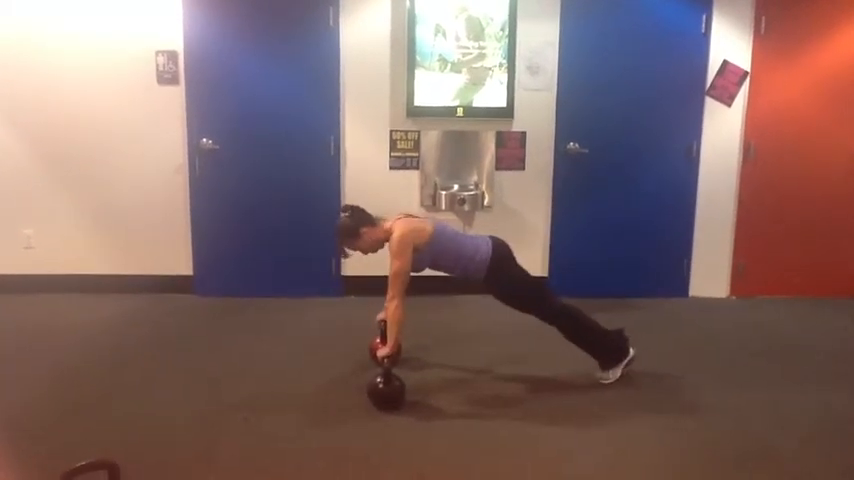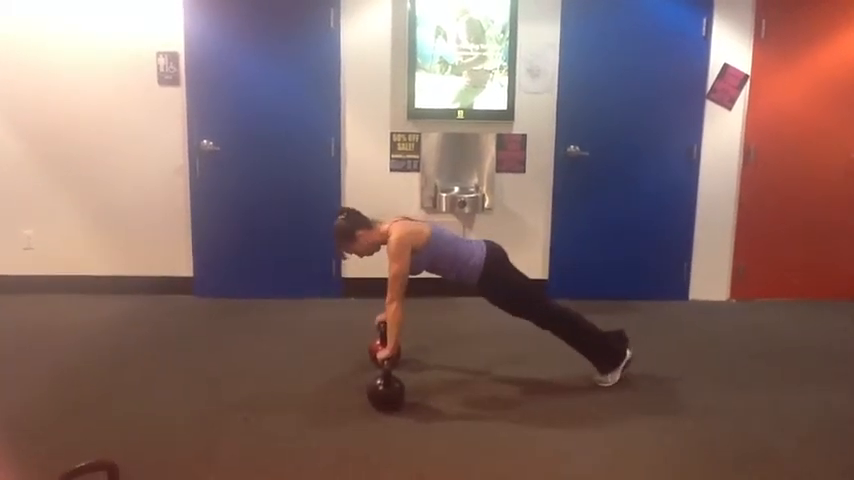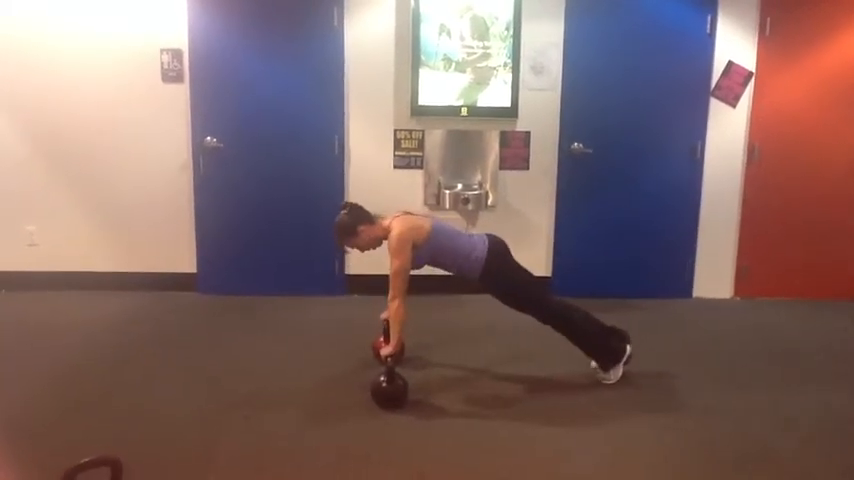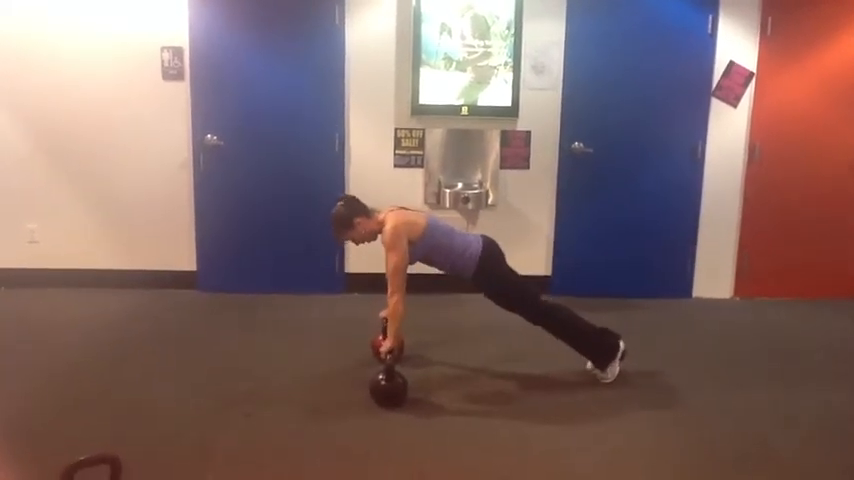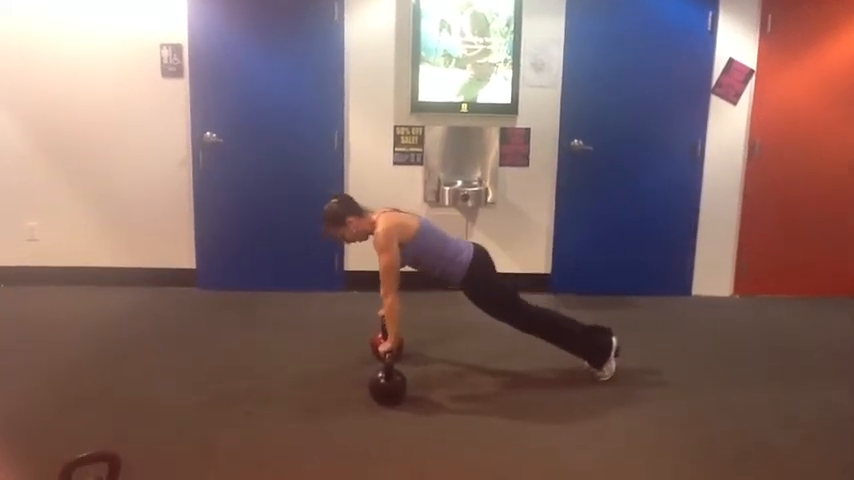
dt=0.2s
person 1, frame 1
left shoulder: (400, 237)
right shoulder: (396, 226)
left elbow: (396, 296)
right elbow: (397, 289)
left wrist: (391, 346)
right wrist: (389, 312)
left hip: (491, 264)
right hip: (488, 255)
left knee: (548, 309)
right knee: (547, 306)
left ankle: (616, 353)
right ankle: (614, 347)
person 1, frame 2
left shoulder: (397, 240)
right shoulder: (393, 228)
left elbow: (395, 299)
left wrist: (390, 348)
right wrist: (389, 314)
left hip: (486, 269)
right hip: (485, 258)
left knee: (543, 312)
right knee: (543, 309)
left ankle: (613, 356)
right ankle: (611, 345)
person 1, frame 3
left shoulder: (398, 235)
right shoulder: (395, 224)
left elbow: (397, 295)
left wrist: (393, 344)
right wrist: (391, 312)
left hip: (488, 263)
right hip: (486, 252)
left knee: (545, 308)
right knee: (544, 303)
left ankle: (614, 353)
right ankle: (612, 342)
person 1, frame 4
left shoulder: (392, 230)
right shoulder: (390, 219)
left elbow: (397, 291)
right elbow: (396, 283)
left wrist: (391, 340)
right wrist: (392, 310)
left hip: (481, 263)
right hip: (479, 252)
left knee: (535, 309)
right knee: (534, 307)
left ankle: (607, 351)
right ankle: (605, 344)
person 1, frame 5
left shoulder: (384, 232)
right shoulder: (383, 218)
left elbow: (390, 292)
left wrist: (392, 340)
right wrist: (389, 310)
left hip: (470, 271)
right hip: (469, 260)
left knee: (523, 317)
right knee: (522, 314)
left ankle: (601, 349)
right ankle: (598, 340)
